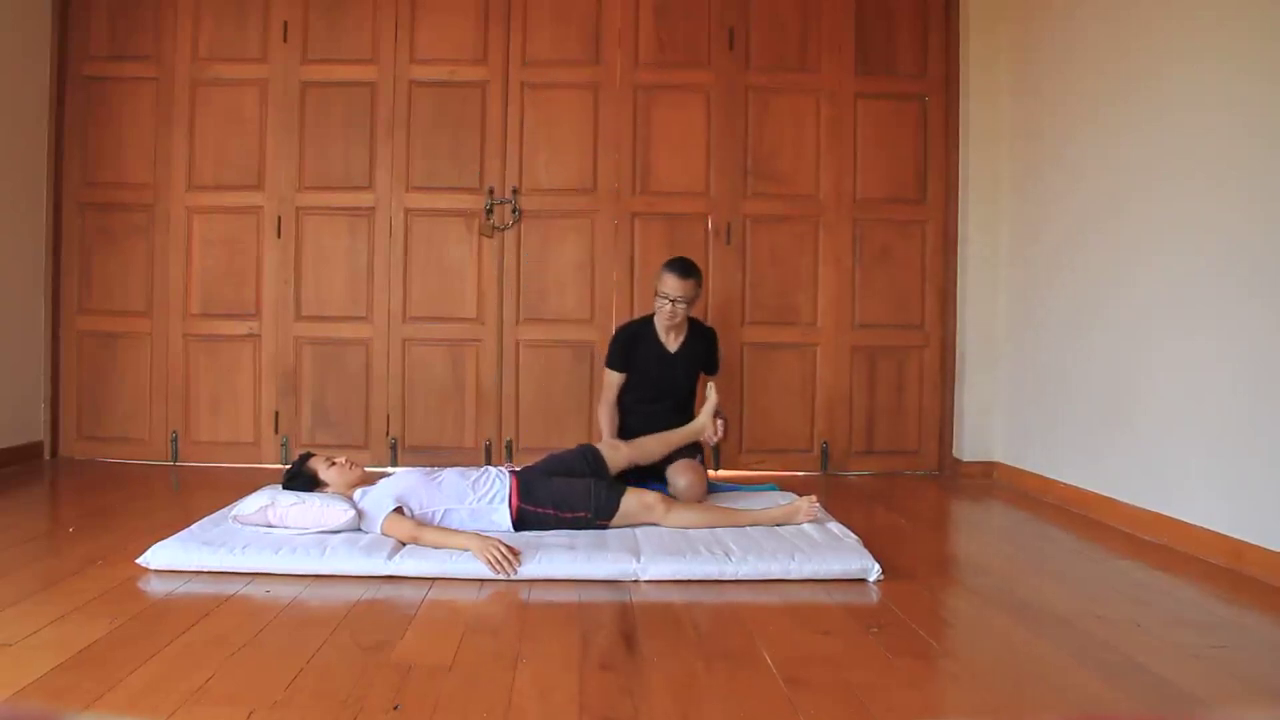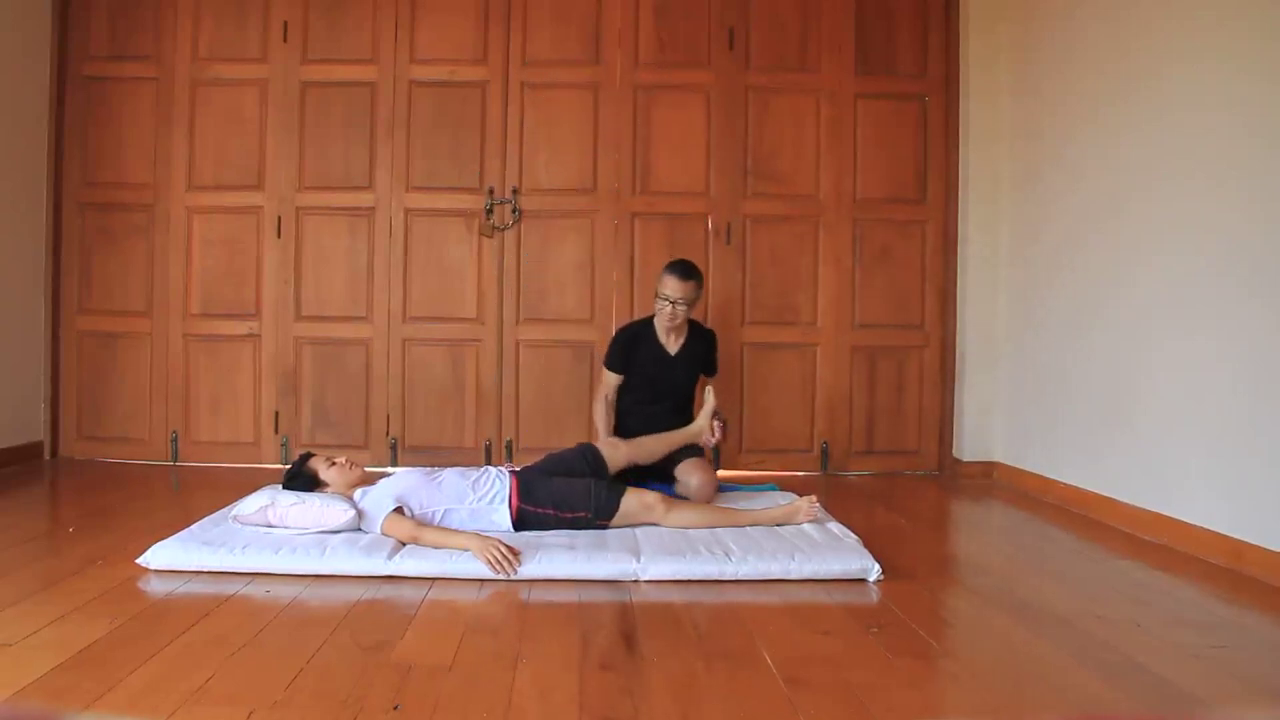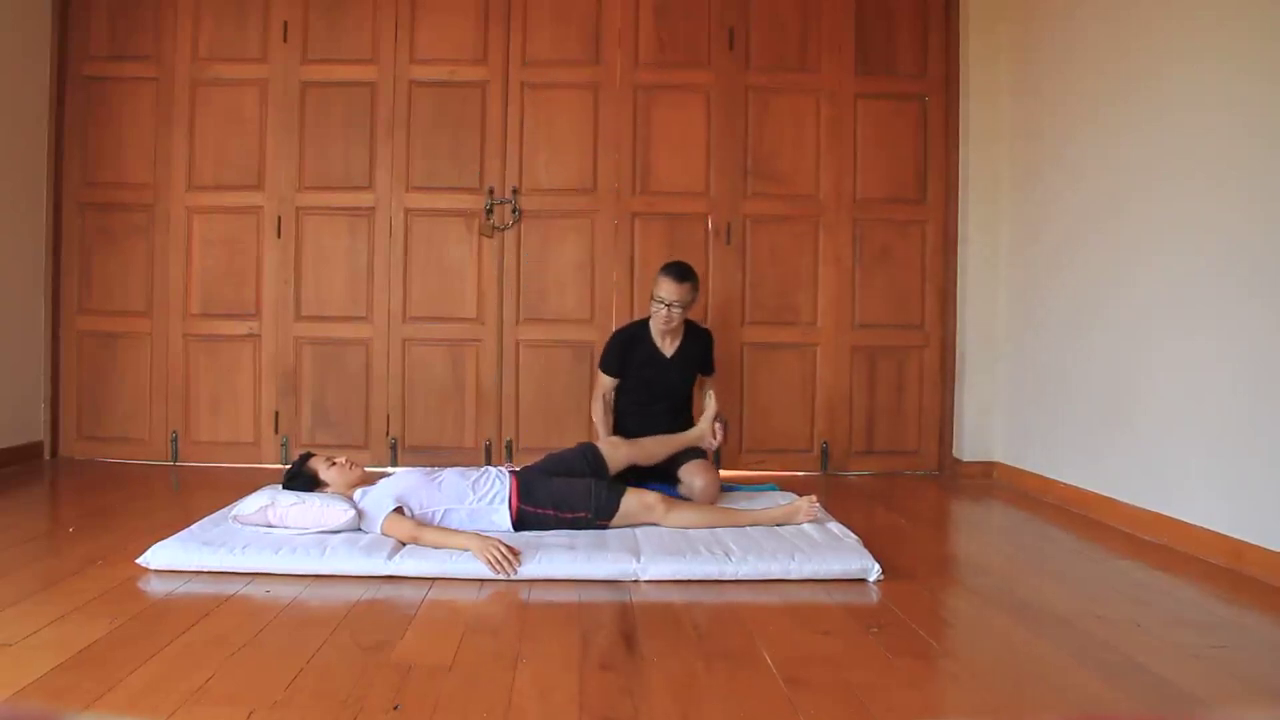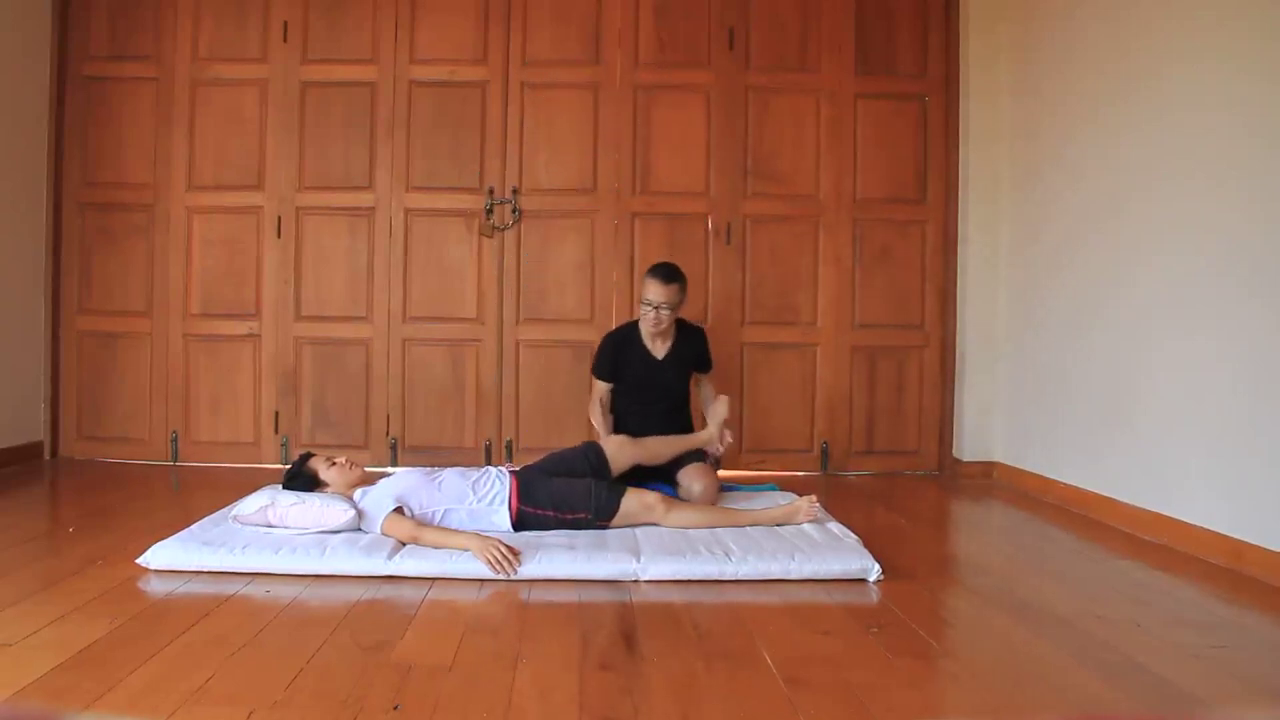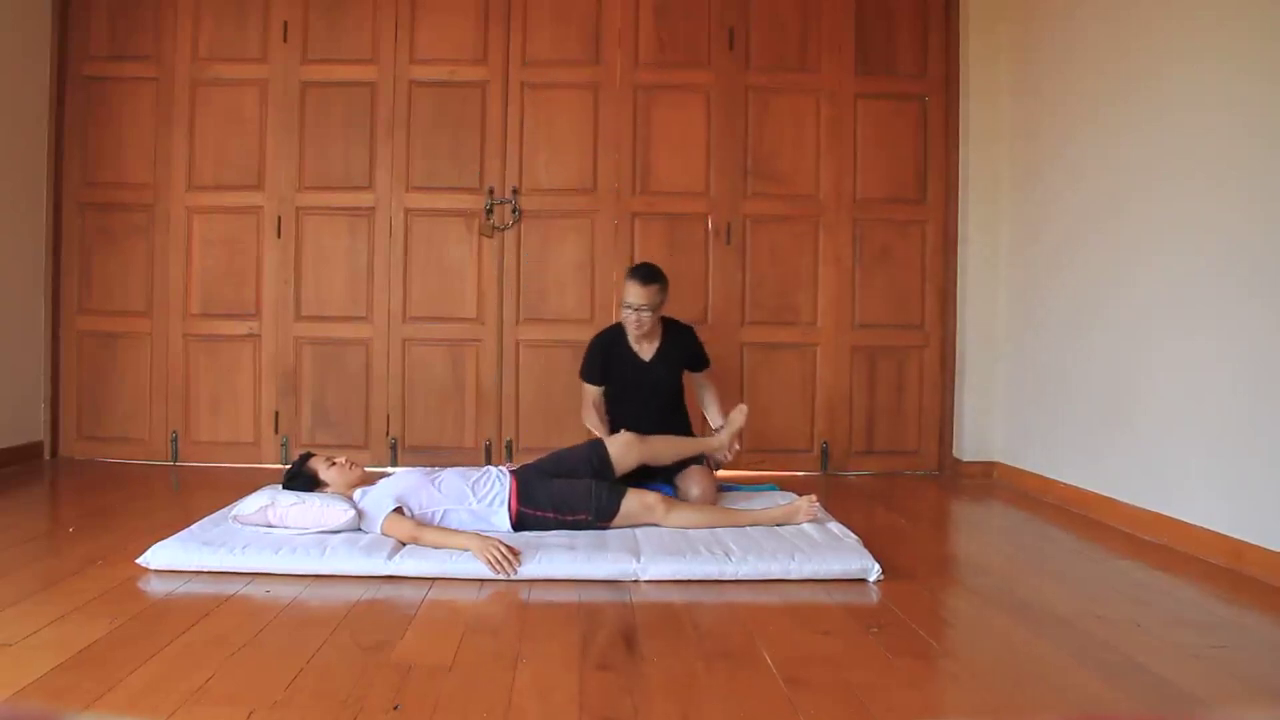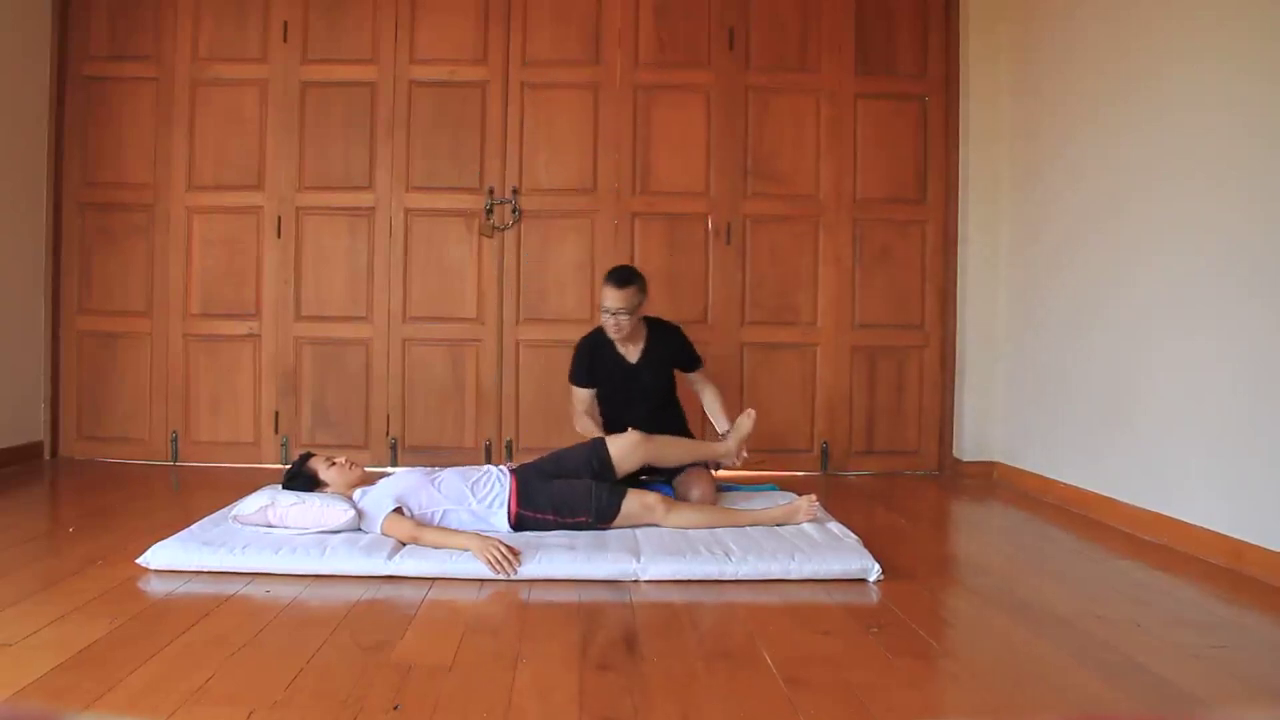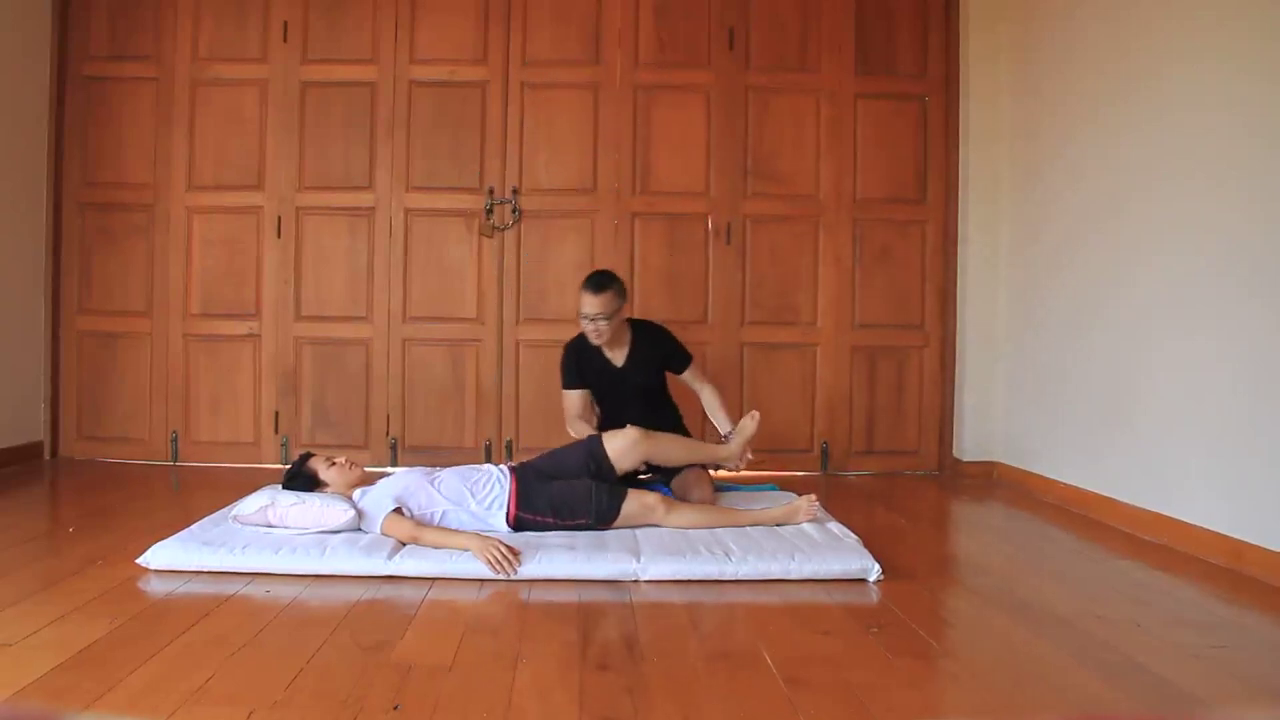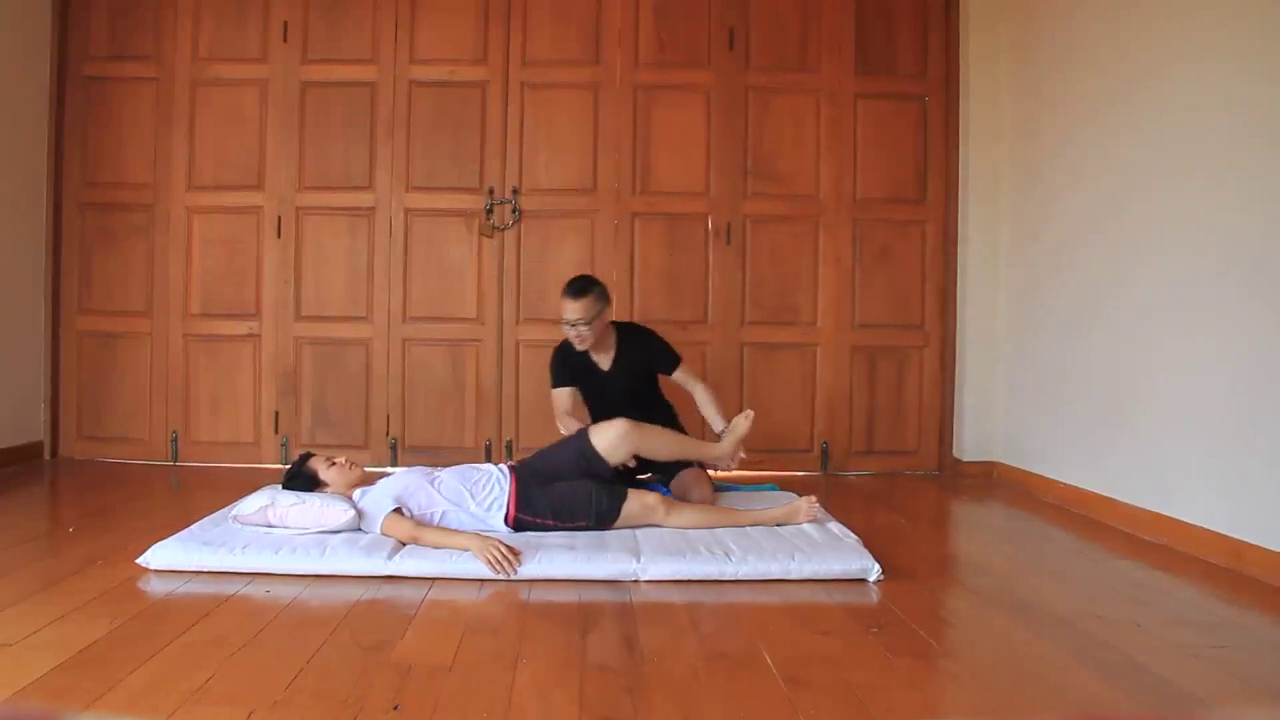
dt=0.1s
person 1, frame 1
left shoulder: (383, 481)
right shoulder: (369, 508)
right elbow: (414, 532)
right wrist: (474, 540)
left hip: (516, 480)
right hip: (520, 507)
left knee: (619, 449)
right knee: (653, 506)
left ankle: (696, 427)
right ankle: (773, 516)
person 1, frame 2
left shoulder: (382, 481)
right shoulder: (369, 508)
right elbow: (414, 532)
right wrist: (474, 540)
left hip: (516, 479)
right hip: (519, 507)
left knee: (618, 448)
right knee: (653, 506)
left ankle: (694, 430)
right ankle: (773, 518)
person 1, frame 3
left shoulder: (383, 481)
right shoulder: (370, 507)
right elbow: (413, 533)
right wrist: (474, 539)
left hip: (516, 479)
right hip: (520, 508)
left knee: (618, 446)
right knee: (652, 506)
left ankle: (699, 433)
right ankle: (773, 516)
person 1, frame 4
left shoulder: (383, 481)
right shoulder: (370, 507)
right elbow: (413, 533)
right wrist: (474, 539)
left hip: (515, 479)
right hip: (519, 508)
left knee: (622, 444)
right knee: (652, 506)
left ankle: (703, 437)
right ankle: (773, 517)
person 1, frame 5
left shoulder: (384, 481)
right shoulder: (369, 509)
right elbow: (415, 533)
right wrist: (473, 540)
left hip: (515, 479)
right hip: (518, 509)
left knee: (628, 445)
right knee: (653, 506)
left ankle: (715, 442)
right ankle: (774, 516)
person 1, frame 6
left shoulder: (384, 481)
right shoulder: (369, 507)
right elbow: (415, 533)
right wrist: (474, 541)
left hip: (514, 477)
right hip: (517, 510)
left knee: (631, 443)
right knee: (653, 506)
left ankle: (721, 448)
right ankle: (775, 516)
person 1, frame 7
left shoulder: (384, 482)
right shoulder: (369, 508)
right elbow: (415, 532)
right wrist: (474, 540)
left hip: (515, 477)
right hip: (518, 509)
left knee: (629, 440)
right knee: (654, 507)
left ankle: (724, 452)
right ankle: (773, 516)
person 1, frame 8
left shoulder: (385, 483)
right shoulder: (369, 507)
right elbow: (415, 533)
right wrist: (474, 540)
left hip: (514, 476)
right hip: (517, 510)
left knee: (620, 431)
right knee: (654, 507)
left ankle: (717, 450)
right ankle: (773, 517)
person 2, frame 1
left shoulder: (705, 338)
right shoulder: (629, 335)
right elbow: (609, 397)
left wrist: (713, 418)
right hip: (629, 438)
left knee: (688, 488)
right ankle: (645, 484)
person 2, frame 2
left shoulder: (704, 340)
right shoulder: (629, 337)
right elbow: (605, 397)
right hip: (628, 438)
left knee: (702, 487)
left ankle: (661, 487)
right ankle: (643, 484)
person 2, frame 3
left shoulder: (700, 340)
right shoulder: (624, 339)
right elbow: (601, 396)
right hip: (627, 441)
left knee: (706, 487)
left ankle: (666, 484)
person 2, frame 4
left shoulder: (694, 339)
right shoulder: (616, 342)
left elbow: (704, 383)
right elbow: (598, 401)
left knee: (704, 492)
left ankle: (666, 484)
right ankle: (644, 485)
person 2, frame 5
left shoulder: (682, 337)
right shoulder: (602, 346)
left elbow: (704, 386)
right elbow: (590, 406)
left wrist: (720, 430)
left hip: (674, 439)
left knee: (701, 494)
left ankle: (666, 483)
right ankle: (641, 486)
person 2, frame 6
left shoulder: (669, 337)
right shoulder: (589, 348)
left elbow: (703, 386)
right elbow: (581, 414)
left wrist: (727, 434)
left hip: (672, 436)
left knee: (701, 496)
left ankle: (664, 483)
right ankle: (638, 485)
person 2, frame 7
left shoulder: (654, 337)
right shoulder: (575, 353)
left elbow: (702, 386)
right elbow: (574, 419)
left wrist: (730, 434)
left hip: (666, 436)
left knee: (700, 495)
left ankle: (663, 481)
person 2, frame 8
left shoulder: (641, 340)
right shoulder: (564, 356)
left elbow: (694, 385)
right elbow: (564, 417)
left wrist: (723, 433)
left knee: (700, 495)
left ankle: (662, 481)
